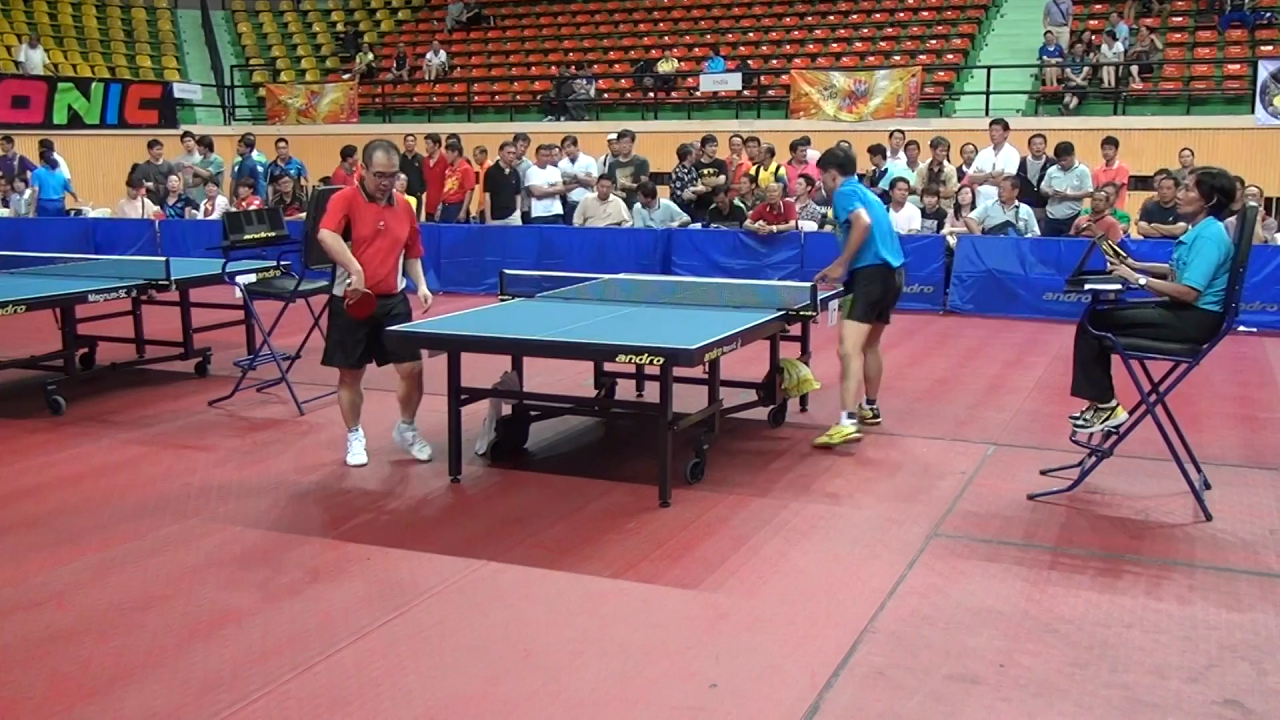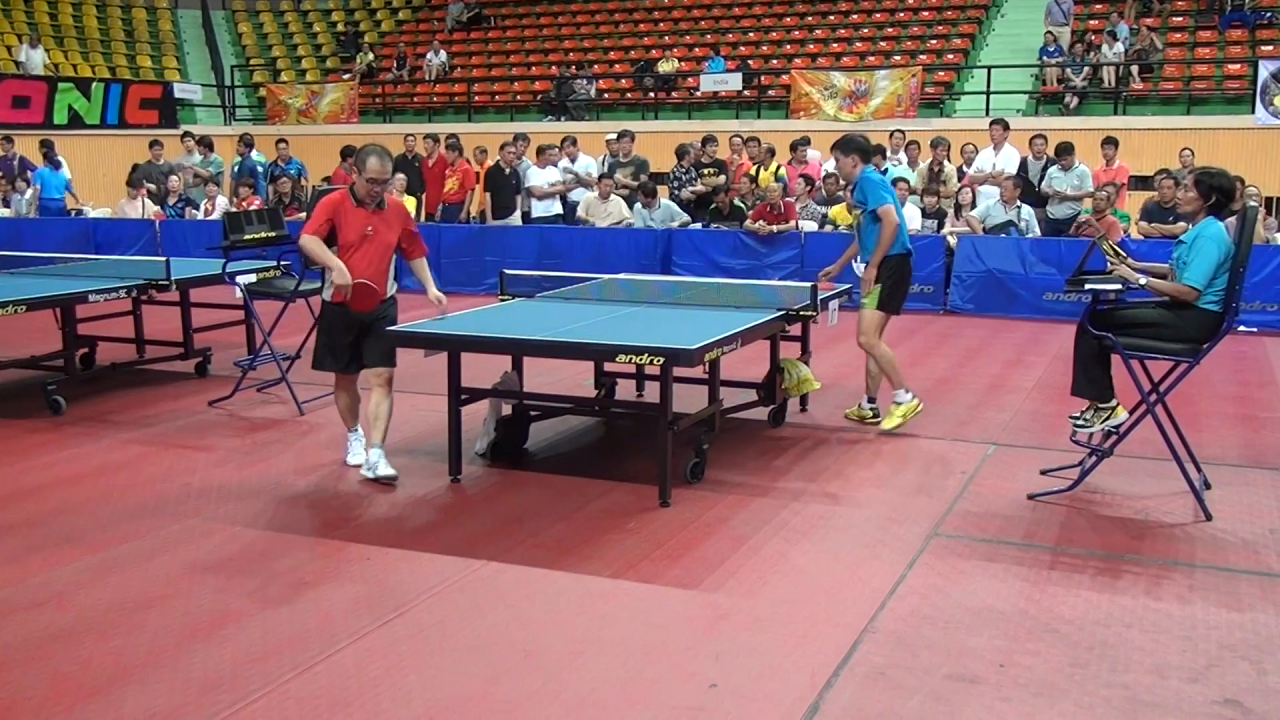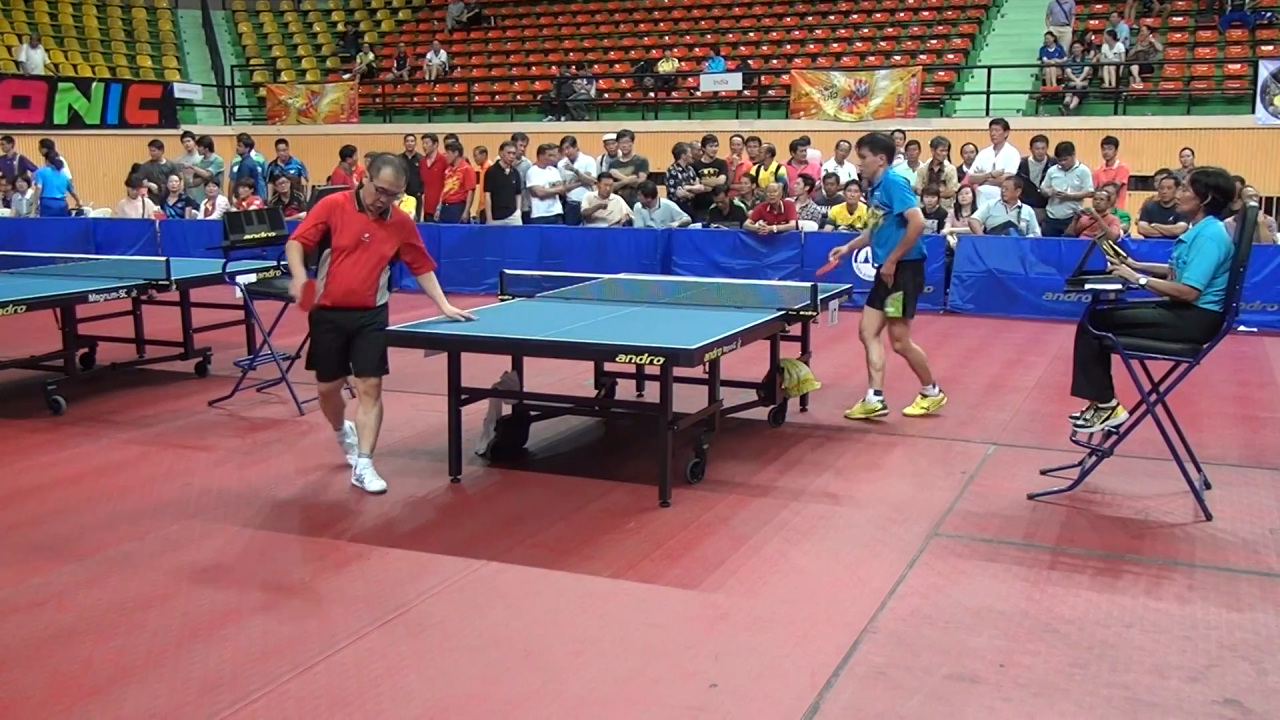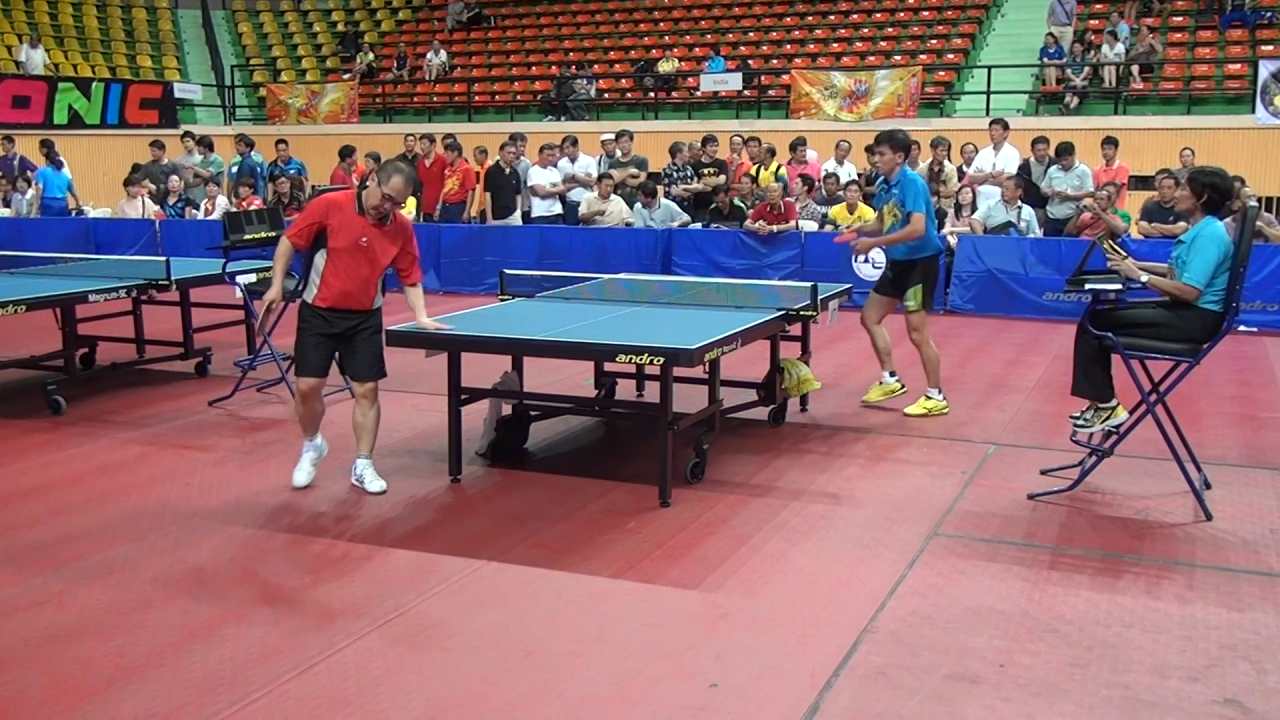
dt=0.2s
person 1, frame 1
left shoulder: (403, 207)
right shoulder: (344, 200)
left elbow: (412, 252)
right elbow: (326, 235)
left wrist: (420, 286)
right wrist: (355, 270)
left hip: (392, 301)
left knee: (412, 369)
right knee: (350, 375)
left ankle: (407, 429)
right ankle: (355, 437)
person 1, frame 2
left shoulder: (397, 210)
right shoulder: (333, 204)
left elbow: (414, 251)
right elbow: (308, 239)
left wrist: (430, 287)
right wrist: (337, 266)
left hip: (380, 307)
right hip: (339, 307)
left knee: (380, 378)
right knee: (345, 379)
left ankle: (374, 455)
right ankle: (355, 438)
person 1, frame 3
left shoulder: (402, 222)
right shoulder: (333, 206)
left elbow: (421, 267)
right elbow: (297, 242)
left wrist: (444, 305)
right wrist: (299, 274)
left hip: (370, 314)
right hip: (328, 311)
left knee: (370, 387)
right knee: (327, 386)
left ankle: (363, 464)
right ankle: (345, 430)
person 1, frame 4
left shoulder: (401, 228)
right shoulder: (329, 205)
left elbow: (411, 277)
right elbow: (290, 240)
left wrist: (422, 315)
right wrist: (277, 284)
left hip: (365, 317)
right hip: (319, 312)
left knee: (367, 390)
right knee: (308, 385)
left ankle: (363, 466)
right ankle: (312, 444)
person 2, frame 1
left shoulder: (844, 193)
right shoulder: (864, 194)
left elbow: (861, 224)
left wrist: (840, 265)
right wrist: (835, 270)
left hip: (871, 275)
right hip: (891, 274)
left knee: (848, 350)
right knee: (868, 345)
left ankle: (847, 423)
right ankle: (869, 407)
person 2, frame 2
left shoulder: (870, 181)
right shoulder: (862, 185)
left elbow: (892, 221)
left wrist: (873, 265)
right wrist: (839, 265)
left hip: (889, 265)
right hip: (880, 266)
left knee: (868, 339)
right knee: (868, 338)
left ankle: (904, 399)
right ankle: (869, 405)
person 2, frame 3
left shoulder: (895, 184)
right shoulder: (876, 187)
left elbow: (918, 224)
left wrist: (892, 262)
right wrist: (850, 247)
left hip: (905, 269)
right hip: (888, 271)
left knee: (899, 341)
right knee: (868, 332)
left ankle: (932, 393)
right ankle: (874, 400)
person 2, frame 4
left shoulder: (913, 183)
right shoulder: (883, 185)
left elbow: (917, 229)
left wrist: (874, 242)
right wrist: (860, 229)
left hip: (920, 263)
right hip: (896, 264)
left knee: (918, 334)
right knee: (870, 318)
left ankle: (936, 398)
right ankle: (889, 380)
person 3, frame 1
left shoulder: (1209, 236)
right shoulder: (1200, 231)
left elbow: (1189, 292)
left wrist: (1138, 279)
right wrist: (1137, 265)
left hip: (1193, 320)
right hip: (1180, 311)
left knee: (1093, 322)
right knee: (1097, 317)
left ankle: (1105, 405)
right ankle: (1103, 402)
person 3, frame 2
left shoulder: (1210, 236)
right shoulder: (1200, 230)
left elbow: (1189, 291)
left wrist: (1138, 279)
right wrist: (1137, 265)
left hip: (1193, 319)
right hip: (1182, 312)
left knee: (1094, 322)
right knee: (1097, 317)
left ankle: (1106, 405)
right ankle: (1103, 402)
person 3, frame 3
left shoulder: (1210, 235)
right shoulder: (1201, 230)
left elbow: (1189, 291)
left wrist: (1138, 278)
right wrist: (1136, 265)
left hip: (1194, 319)
right hip: (1181, 311)
left knee: (1094, 323)
right knee: (1097, 316)
left ankle: (1105, 405)
right ankle: (1103, 402)
person 3, frame 4
left shoulder: (1209, 235)
right shoulder: (1201, 230)
left elbow: (1189, 291)
left wrist: (1139, 275)
right wrist: (1137, 264)
left hip: (1194, 319)
right hip: (1181, 311)
left knee: (1094, 322)
right knee: (1097, 317)
left ankle: (1106, 404)
right ankle: (1104, 402)
